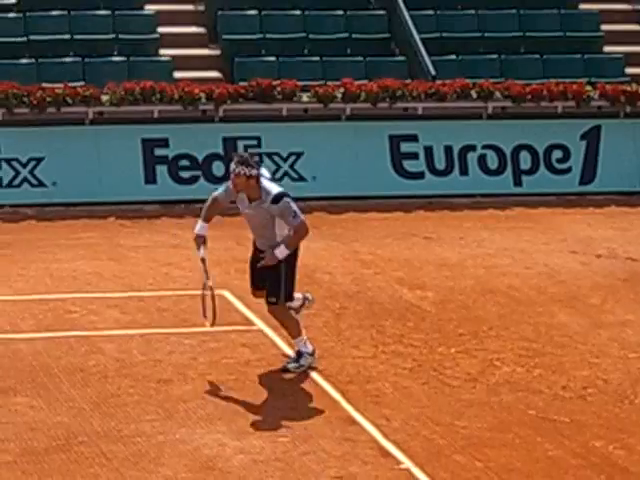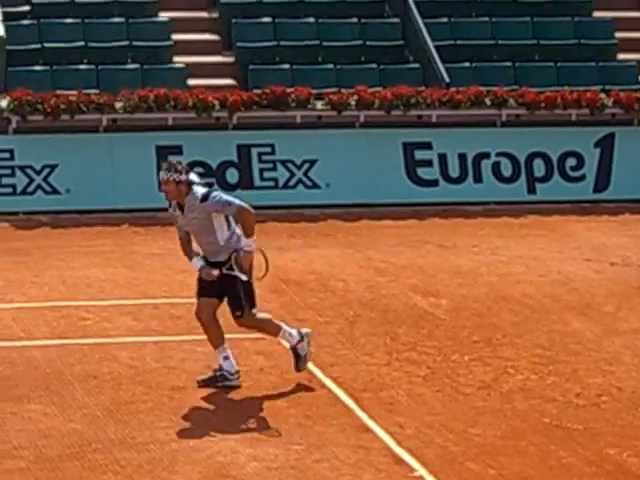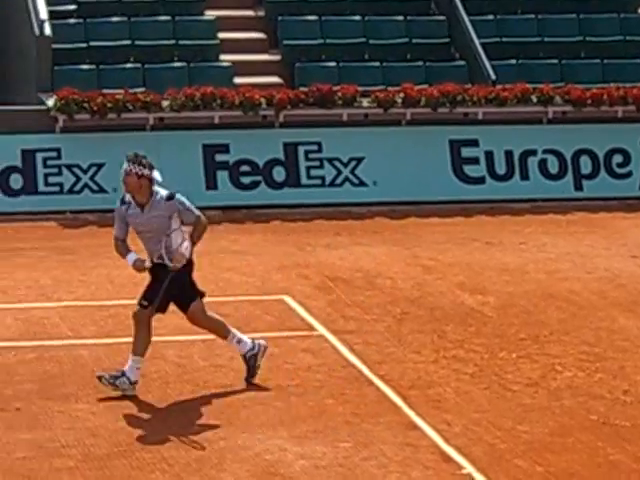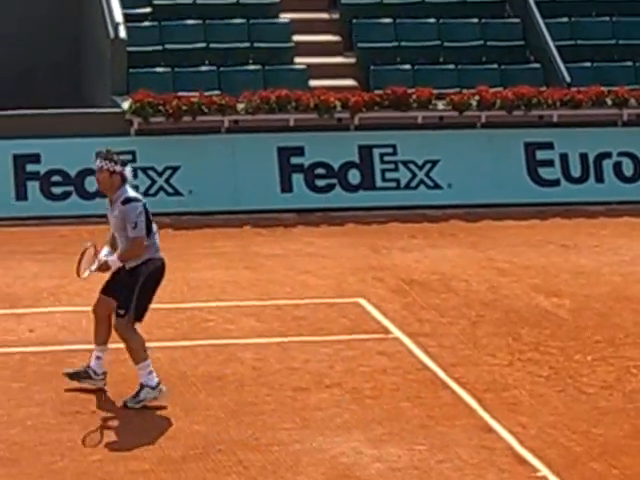
dt=0.3s
person 1, frame 1
left shoulder: (277, 199)
right shoulder: (236, 189)
left elbow: (302, 228)
right elbow: (215, 201)
left wrist: (278, 254)
right wrist: (201, 228)
left hip: (283, 249)
right hip: (261, 246)
left knee: (276, 309)
right knee: (259, 293)
left ankle: (305, 350)
right ankle: (301, 301)
person 1, frame 2
left shoulder: (206, 199)
right shoulder: (175, 208)
left elbow: (246, 212)
right elbow: (184, 241)
left wrist: (247, 245)
right wrist: (198, 265)
left hip: (234, 261)
right hip: (212, 262)
left knee: (246, 319)
right knee: (203, 313)
left ankle: (296, 338)
right ankle: (228, 370)
person 1, frame 3
left shoulder: (169, 200)
right shoulder: (123, 206)
left elbow: (200, 223)
right elbow: (119, 242)
right wrist: (132, 259)
left hip: (175, 266)
right hip: (159, 265)
left knee: (141, 315)
right knee: (197, 316)
left ankle: (130, 377)
right ankle: (250, 348)
person 1, frame 4
left shoulder: (131, 204)
right shoulder: (115, 200)
left elbow: (137, 247)
left wrist: (109, 261)
right wrist: (105, 253)
left hip: (148, 267)
right hip: (131, 267)
left knee: (123, 324)
right knee: (101, 310)
left ankle: (150, 384)
right ankle: (96, 370)
